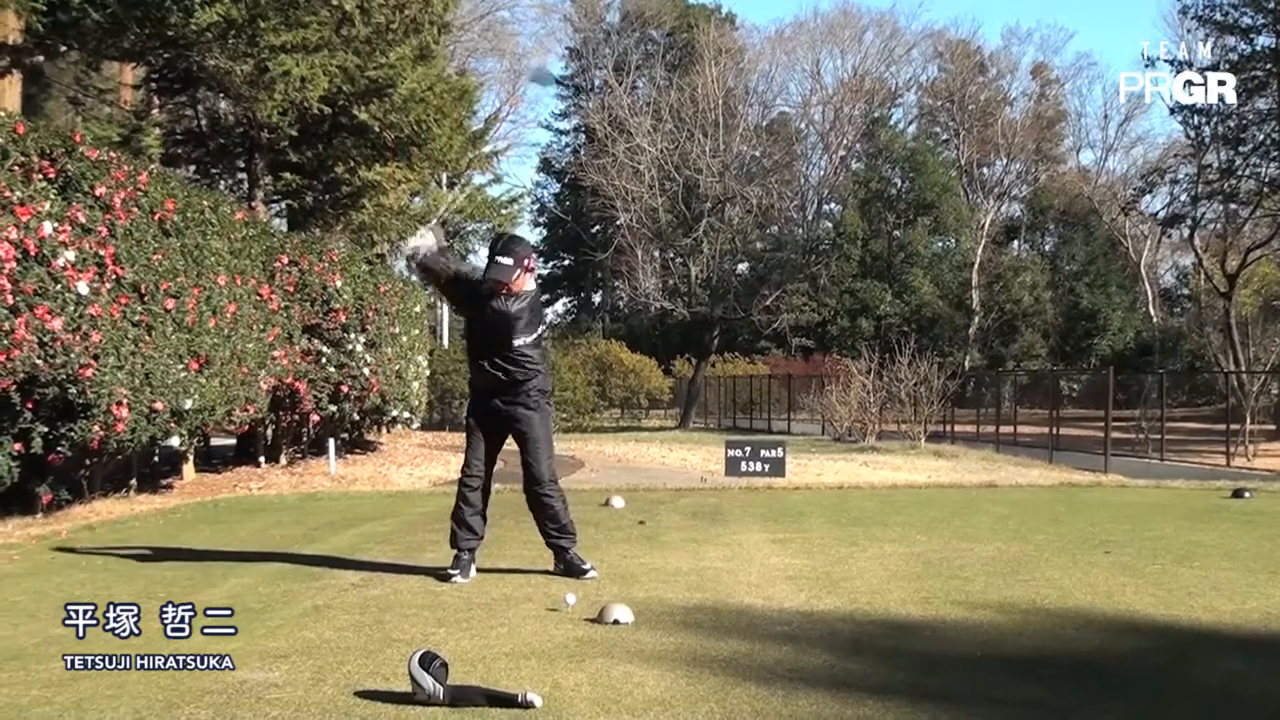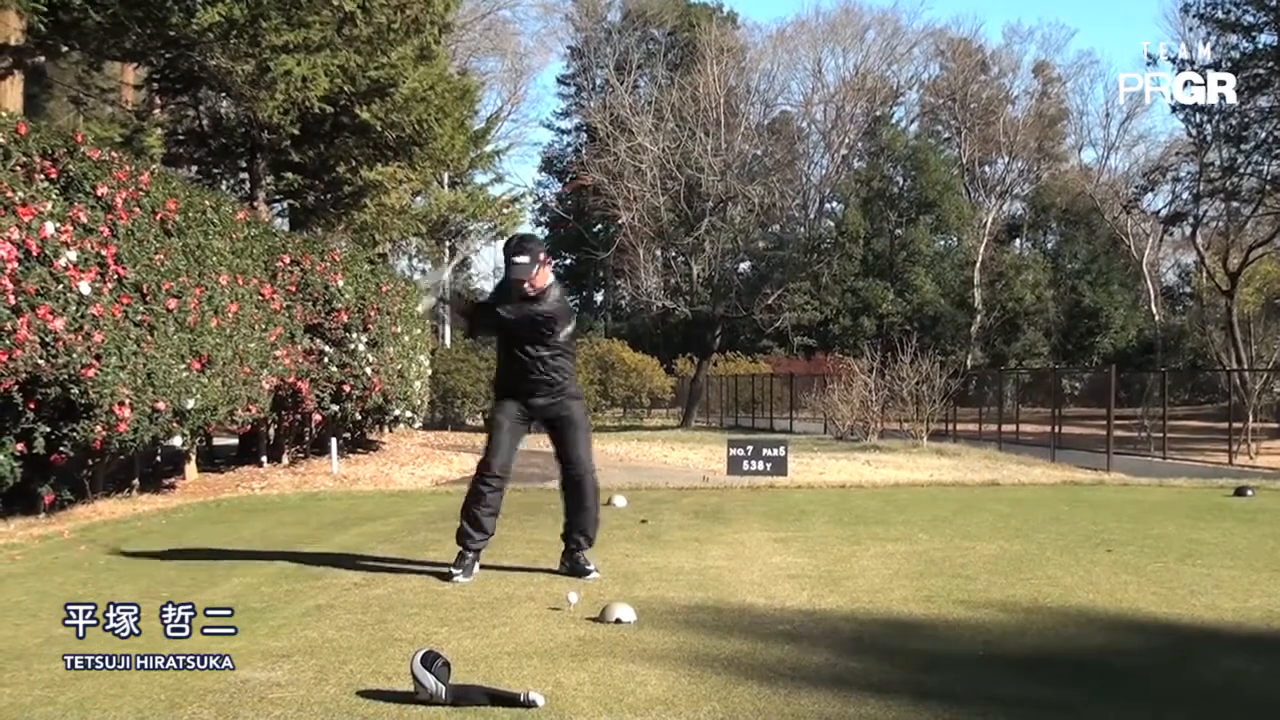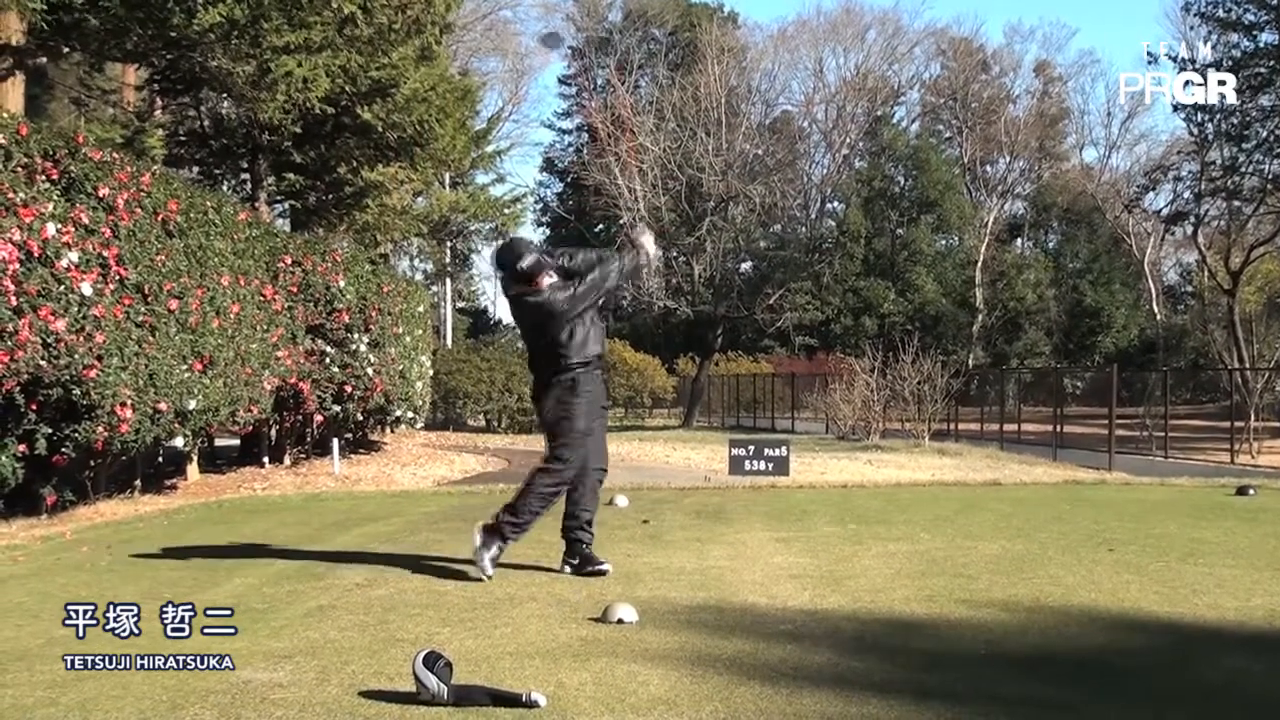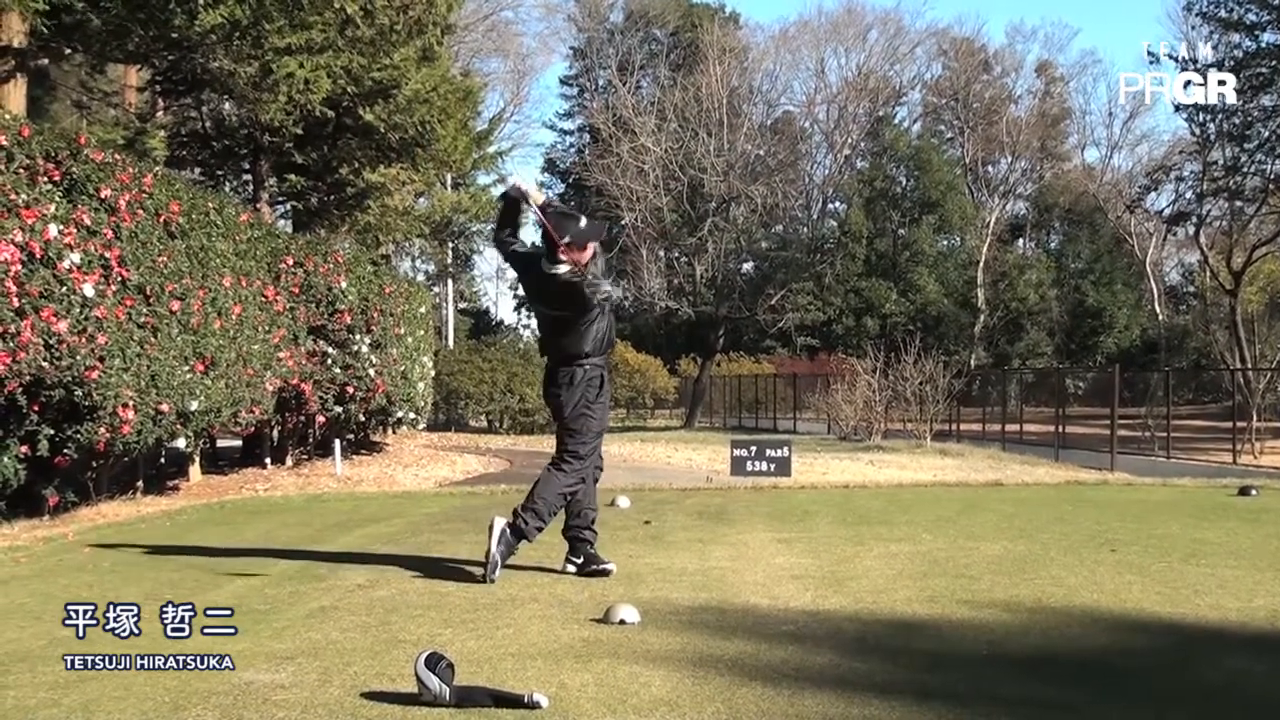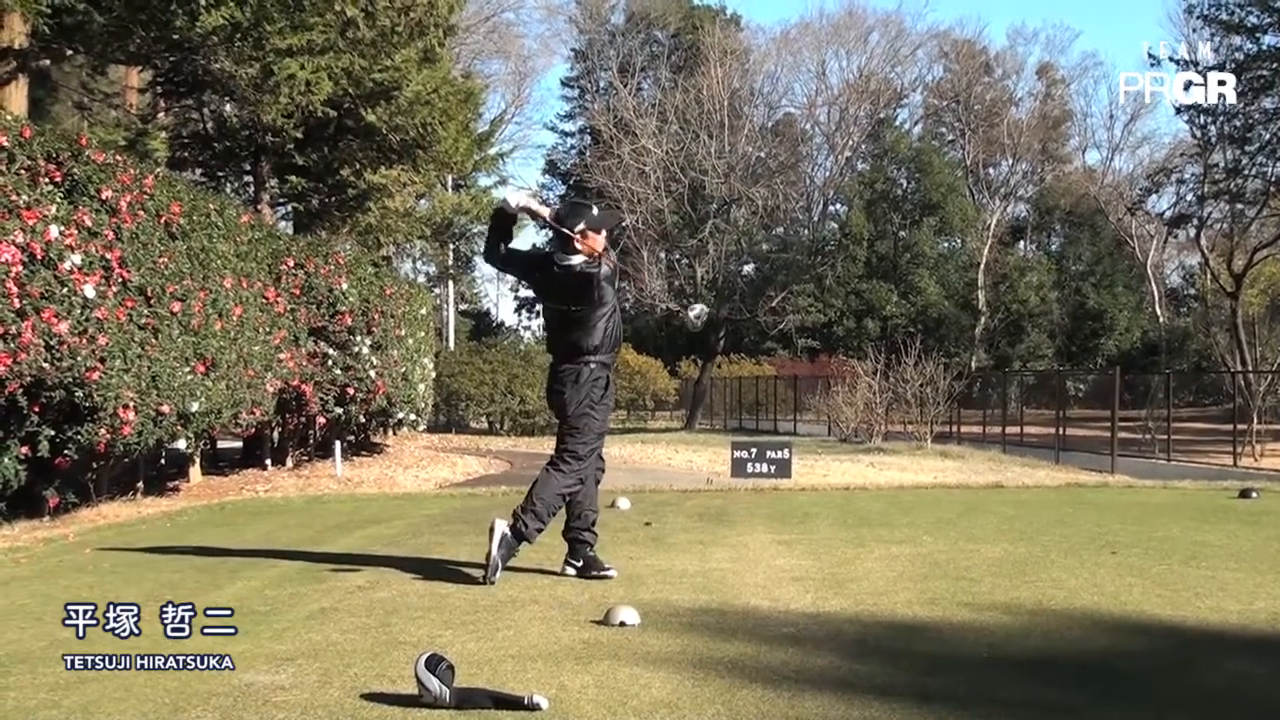
dt=0.3s
person 1, frame 1
left shoulder: (512, 309)
right shoulder: (503, 291)
left elbow: (460, 292)
right elbow: (463, 280)
left wrist: (426, 257)
right wrist: (433, 252)
left hip: (525, 400)
right hip: (487, 398)
left knee: (541, 479)
right knee: (473, 476)
left ankle: (565, 552)
right ankle: (464, 555)
person 1, frame 2
left shoulder: (550, 306)
right shoulder: (515, 287)
left elbow: (487, 318)
left wrist: (464, 311)
left hip: (559, 394)
right hip: (515, 394)
left knee: (580, 473)
right knee: (492, 470)
left ankle: (575, 552)
right ankle: (470, 550)
person 1, frame 3
left shoulder: (541, 264)
right shoulder: (538, 301)
left elbow: (591, 264)
right elbow: (598, 283)
left wrist: (631, 251)
right wrist: (636, 254)
left hip: (584, 378)
right hip: (566, 385)
left knee: (591, 465)
right knee: (565, 464)
left ankle: (577, 551)
right ankle: (498, 534)
person 1, frame 4
left shoulder: (532, 266)
right shoulder: (584, 286)
left elbow: (505, 238)
right elbow: (591, 254)
left wrist: (514, 198)
right wrist: (542, 203)
left hip: (569, 374)
right hip: (583, 379)
left knee: (586, 463)
right knee: (573, 462)
left ankle: (580, 550)
right ankle: (515, 531)
person 1, frame 5
left shoulder: (543, 267)
right shoulder: (601, 276)
left elbow: (495, 254)
right elbow: (598, 256)
left wrist: (507, 210)
right wrist: (545, 212)
left hip: (569, 373)
right hip: (589, 378)
left knee: (588, 464)
right knee: (571, 462)
left ankle: (580, 552)
right ankle: (513, 533)
